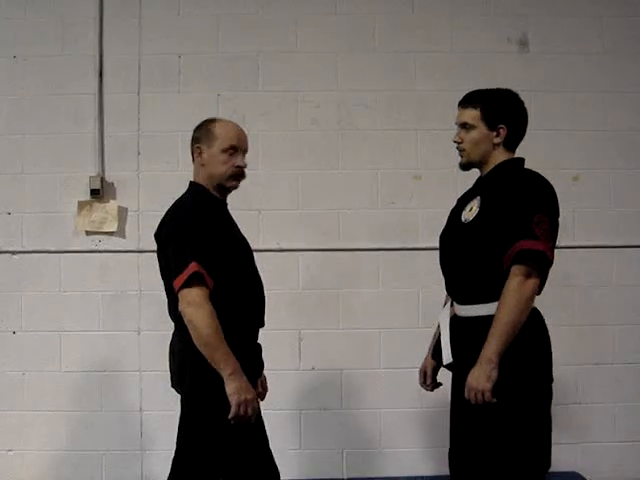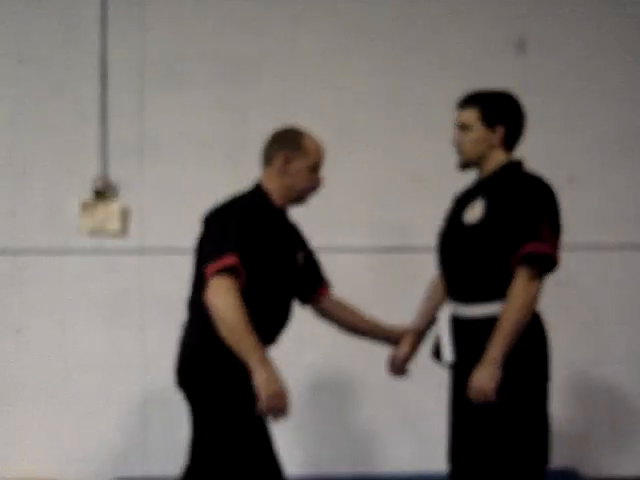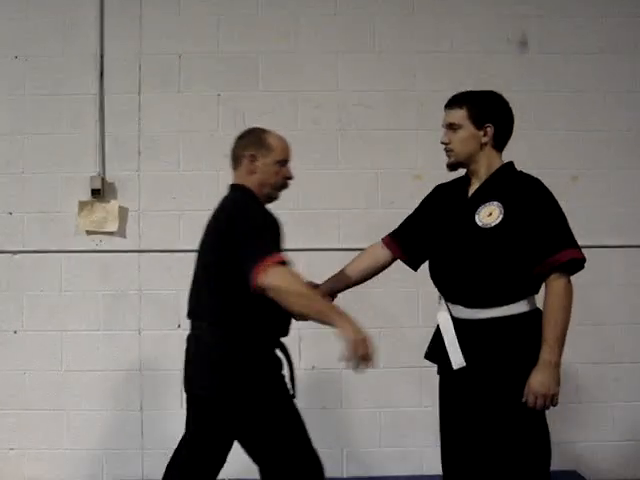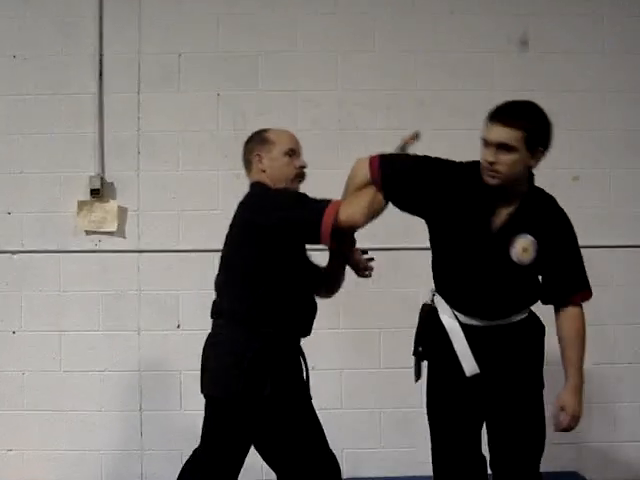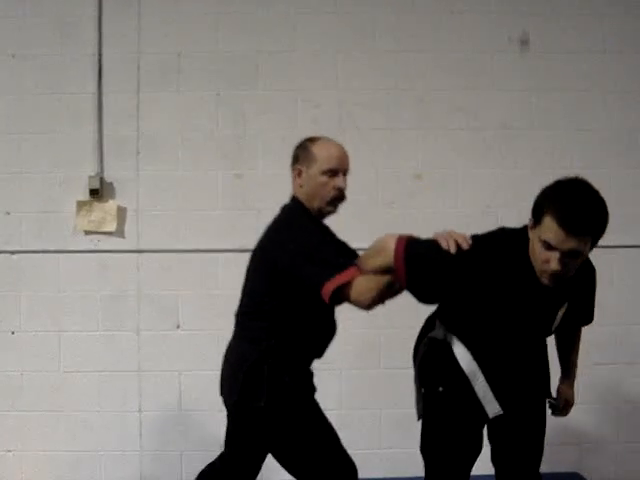
dt=1s
person 1, frame 1
left shoulder: (526, 189)
right shoulder: (475, 194)
left elbow: (524, 279)
left wrist: (489, 360)
right wrist: (437, 349)
left hip: (507, 351)
right hip: (472, 346)
person 1, frame 2
left shoulder: (525, 192)
right shoulder: (467, 199)
left elbow: (528, 279)
right elbow: (447, 277)
left wrist: (493, 360)
right wrist: (413, 336)
left hip: (507, 347)
right hip: (470, 347)
person 1, frame 3
left shoulder: (525, 195)
right shoulder: (443, 198)
left elbow: (558, 280)
right elbow: (386, 250)
left wrist: (548, 364)
right wrist: (326, 289)
left hip: (511, 348)
right hip: (458, 348)
person 1, frame 4
left shoulder: (550, 221)
right shoulder: (448, 182)
left elbow: (569, 304)
right elbow: (367, 169)
left wrist: (572, 385)
left hip: (513, 346)
right hip: (450, 340)
person 1, frame 5
left shoulder: (580, 278)
right shoulder: (481, 258)
right elbow: (390, 248)
left wrist: (567, 379)
left hip: (521, 367)
right hip: (455, 364)
person 2, frame 1
left shoulder: (213, 213)
right shoulder: (188, 217)
right elbow: (193, 304)
left wrist: (246, 365)
right wrist: (233, 375)
left hip: (212, 368)
right hip: (213, 370)
person 2, frame 2
left shoulder: (287, 234)
right shoulder: (236, 216)
left elbow: (324, 301)
right elbow: (219, 293)
left wrist: (387, 333)
right wrist: (262, 367)
left hip: (225, 365)
right hip: (214, 365)
person 2, frame 3
left shoulder: (228, 215)
right shoulder: (249, 216)
right elbow: (270, 277)
left wrist: (306, 299)
right wrist: (342, 321)
left hip: (206, 357)
right hip: (239, 363)
person 2, frame 4
left shoulder: (270, 215)
right shoulder: (267, 207)
left elbow: (321, 286)
right elbow: (350, 215)
left wrist: (343, 260)
left hip: (231, 357)
right hip: (259, 363)
person 2, frame 5
left shoulder: (302, 228)
right shoulder: (297, 234)
left elbow: (358, 279)
right elbow: (364, 293)
left hip: (257, 369)
right hip: (267, 375)
